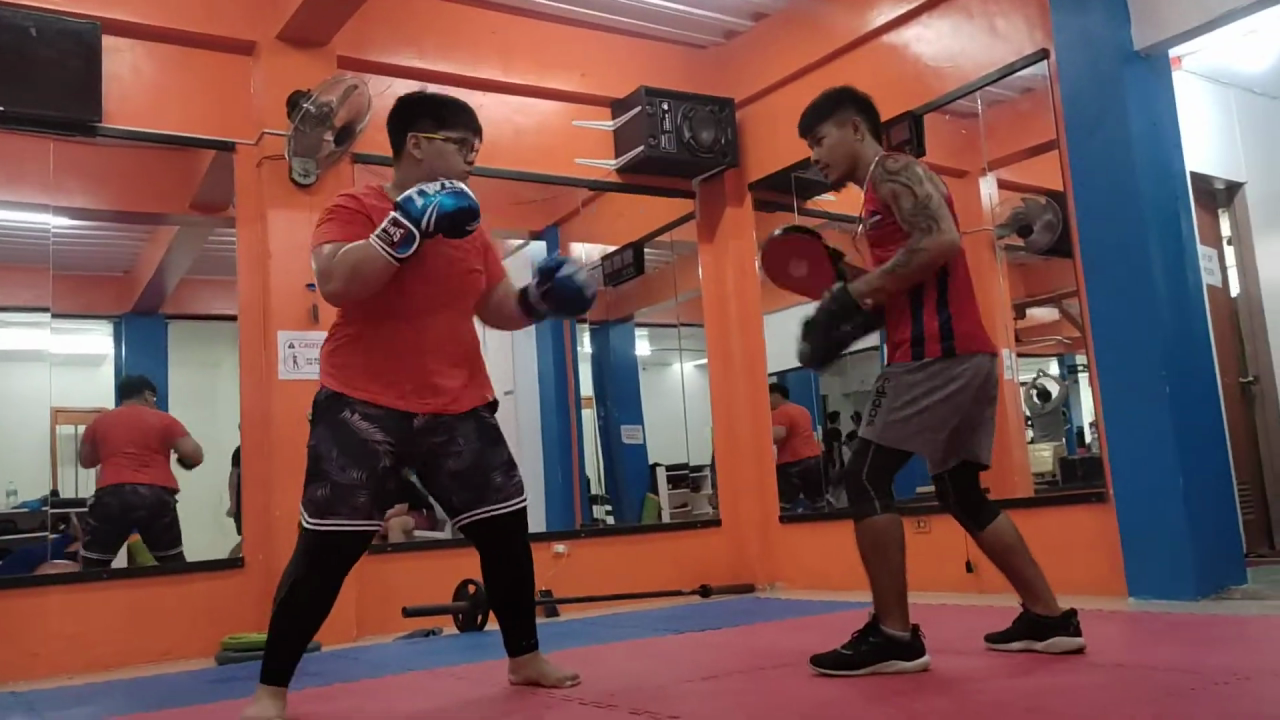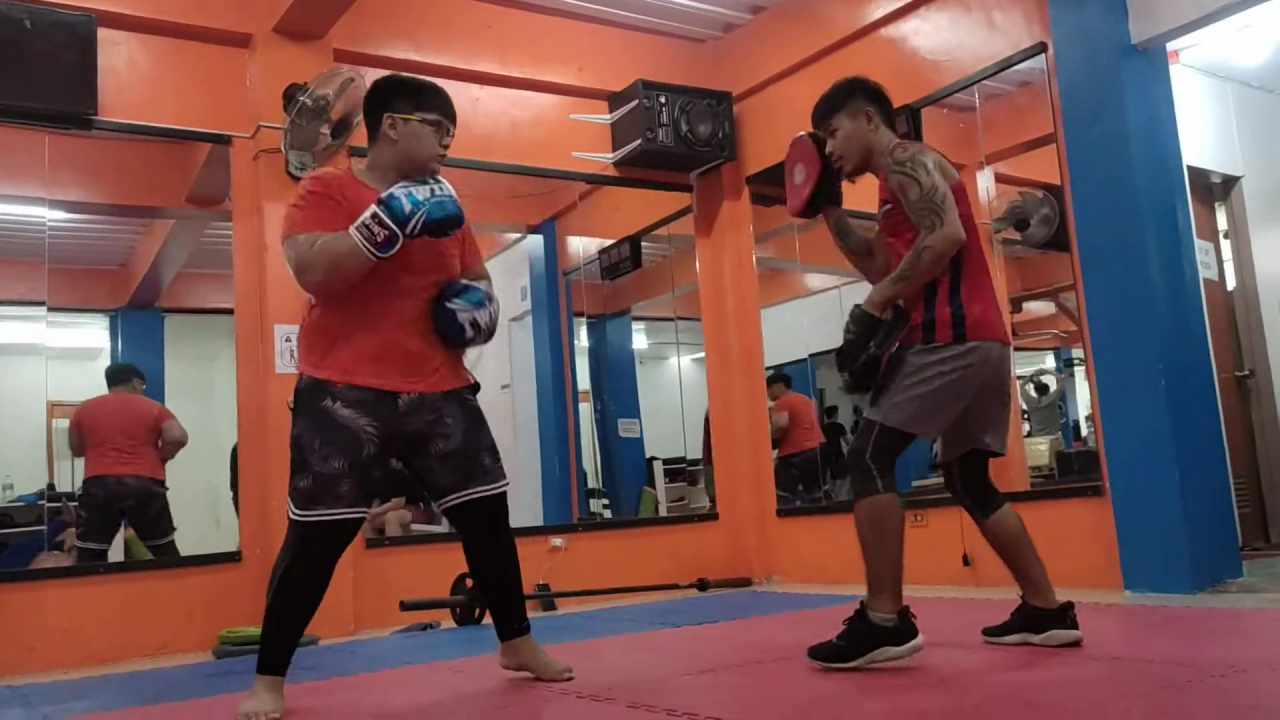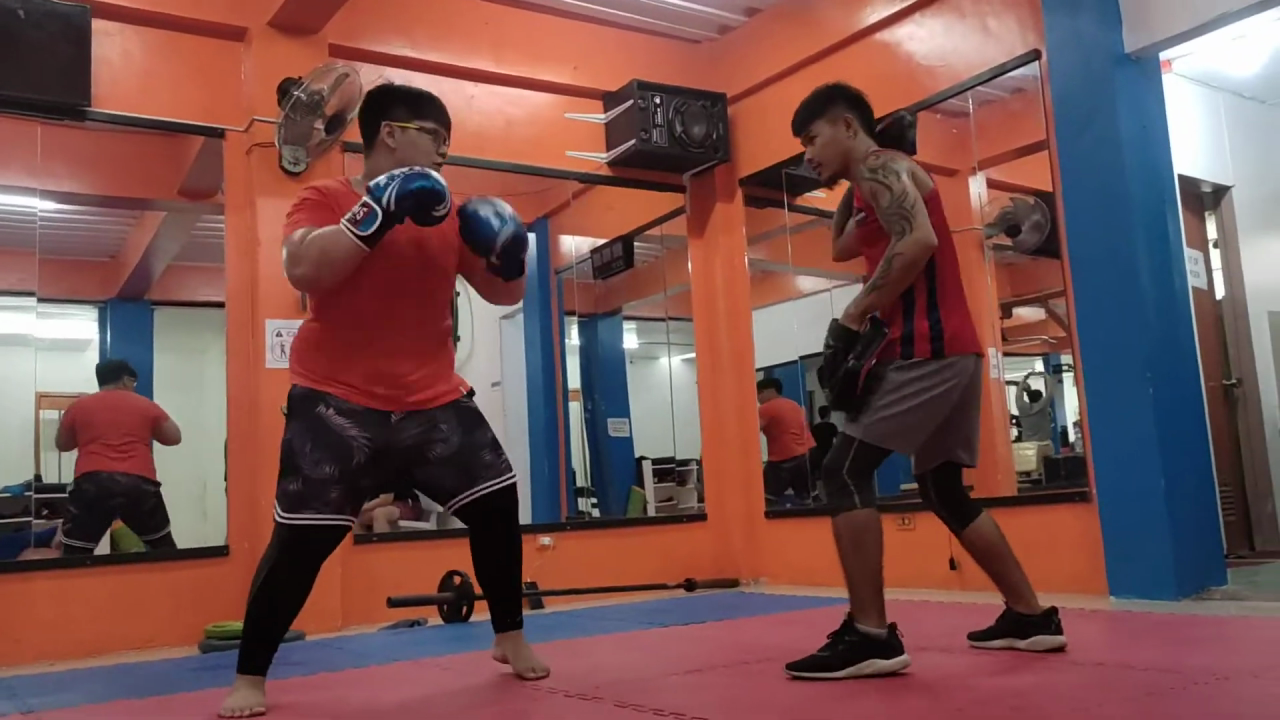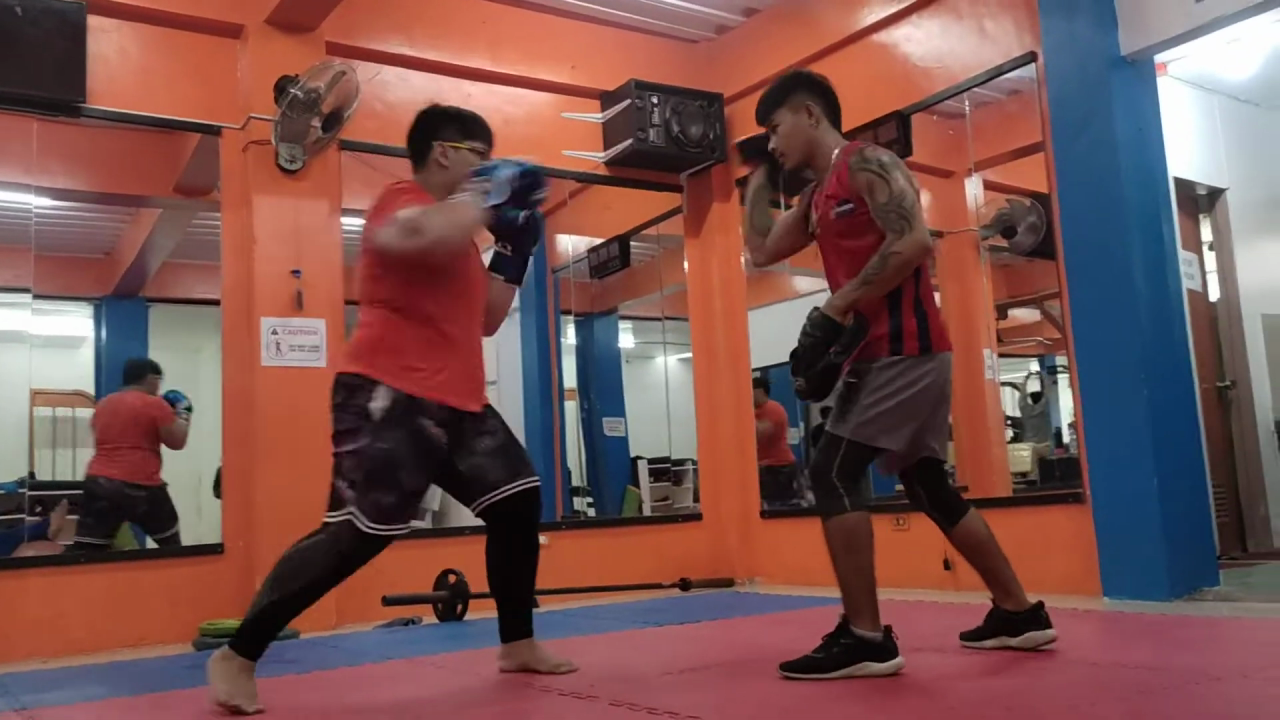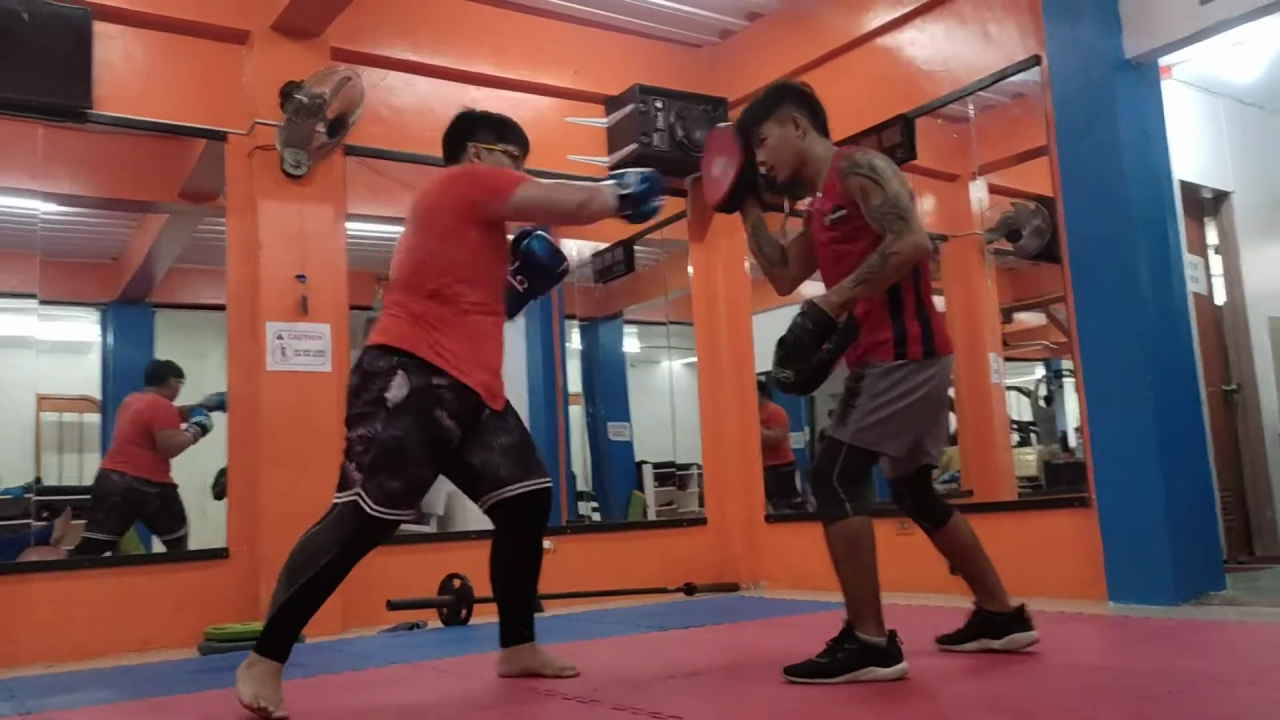
dt=0.2s
person 1, frame 1
left shoulder: (468, 224)
right shoulder: (353, 206)
left elbow: (495, 308)
right elbow: (337, 285)
left wrist: (542, 296)
right wrist: (407, 223)
left hip: (457, 409)
right hip: (362, 405)
left knee: (507, 526)
right knee: (331, 544)
left ankle: (526, 658)
person 1, frame 2
left shoulder: (444, 211)
right shoulder: (326, 190)
left elbow: (473, 278)
right elbow: (312, 271)
left wrist: (474, 303)
right wrist: (390, 220)
left hip: (437, 390)
right hip: (343, 392)
left knee: (487, 514)
right knee: (318, 535)
left ankle: (518, 643)
person 1, frame 3
left shoulder: (446, 212)
right shoulder: (326, 198)
left elbow: (506, 290)
right elbow: (304, 269)
left wrist: (506, 245)
right wrist: (377, 209)
left hip: (433, 401)
right hip: (337, 400)
left knee: (497, 504)
right knee: (303, 538)
left ankle: (510, 639)
person 1, frame 4
left shoulder: (463, 232)
right shoulder: (402, 200)
left elbow: (486, 319)
right elbow: (425, 239)
left wrist: (513, 250)
right wrist: (487, 196)
left hip: (458, 403)
right hip: (389, 394)
left knee: (519, 503)
right knee: (357, 533)
left ankle: (518, 644)
right ankle: (236, 658)
person 1, frame 5
left shoulder: (477, 225)
right shoulder: (461, 183)
right elbow: (563, 202)
left wrist: (524, 283)
right wrist: (624, 191)
left hip: (467, 390)
right hip: (410, 378)
left knee: (527, 501)
right knee: (362, 518)
left ankle: (518, 648)
right ankle: (264, 659)
person 2, frame 1
left shoulder: (897, 174)
right shoulder: (887, 189)
left elbow: (941, 243)
left wrist: (861, 290)
right wrist: (855, 284)
left hip: (935, 352)
right hip: (969, 352)
left knee: (866, 475)
right knee: (958, 489)
left ankle: (895, 635)
right ankle: (1049, 617)
person 2, frame 2
left shoulder: (908, 161)
right shoulder: (899, 180)
left elbow: (946, 236)
right elbow: (880, 263)
left wrist: (874, 304)
right wrist: (829, 206)
left hip: (949, 338)
right hip: (985, 341)
left knee: (869, 457)
right knee: (968, 479)
left ankle: (884, 619)
right ankle: (1047, 610)
person 2, frame 3
left shoulder: (882, 168)
right shoulder: (876, 182)
left elbow: (918, 242)
right elbow: (842, 247)
left wrist: (855, 314)
right wrist: (846, 188)
left hip: (924, 351)
right hip: (955, 352)
left knee: (844, 471)
right knee: (943, 489)
left ankle: (870, 634)
right ankle: (1031, 615)
person 2, frame 4
left shoulder: (867, 163)
right shoulder: (820, 194)
left elbow: (914, 242)
right elbow: (762, 250)
left wrist: (837, 306)
right wrist: (760, 174)
left hip: (902, 347)
right hip: (909, 353)
left knee: (833, 472)
right knee: (928, 485)
left ankle: (866, 637)
right ankle: (1019, 612)
person 2, frame 5
left shoulder: (860, 168)
right shoulder: (819, 203)
left elbow: (913, 243)
right elbow: (784, 276)
left wrist: (834, 302)
right wrist: (749, 204)
left hip: (903, 352)
right hip: (893, 357)
left knee: (833, 476)
right knee: (912, 489)
left ankle: (870, 641)
right ankle: (1000, 613)
person 3, frame 1
left shoulder: (100, 422)
right shoulder: (164, 420)
left elbow: (86, 461)
right elbow: (194, 454)
right wrist: (185, 460)
left hip: (111, 496)
right hip: (157, 496)
left knee: (93, 566)
right knee: (173, 561)
person 3, frame 2
left shoulder: (85, 410)
right shoulder: (153, 408)
left elbow: (77, 450)
right elbow: (178, 438)
right wrist: (162, 457)
left hip: (99, 486)
right hip: (146, 486)
left knee: (89, 558)
right knee: (167, 552)
person 3, frame 3
left shoulder: (78, 407)
right shoulder: (146, 406)
left elbow: (62, 445)
right elbow: (173, 438)
left hip: (91, 484)
right hip: (138, 484)
left knee: (75, 553)
right knee: (163, 545)
person 3, frame 4
left shoulder: (105, 404)
right shoulder: (154, 405)
right elbow: (177, 441)
right wrist: (183, 414)
left hip: (98, 485)
right hip: (139, 487)
left knee: (84, 551)
right knee: (170, 544)
person 3, frame 5
left shoulder: (131, 400)
right shoulder: (161, 408)
right elbow: (171, 448)
right wrist: (196, 429)
left hip: (111, 480)
right hip: (147, 486)
left knee: (89, 549)
right knee: (178, 544)
